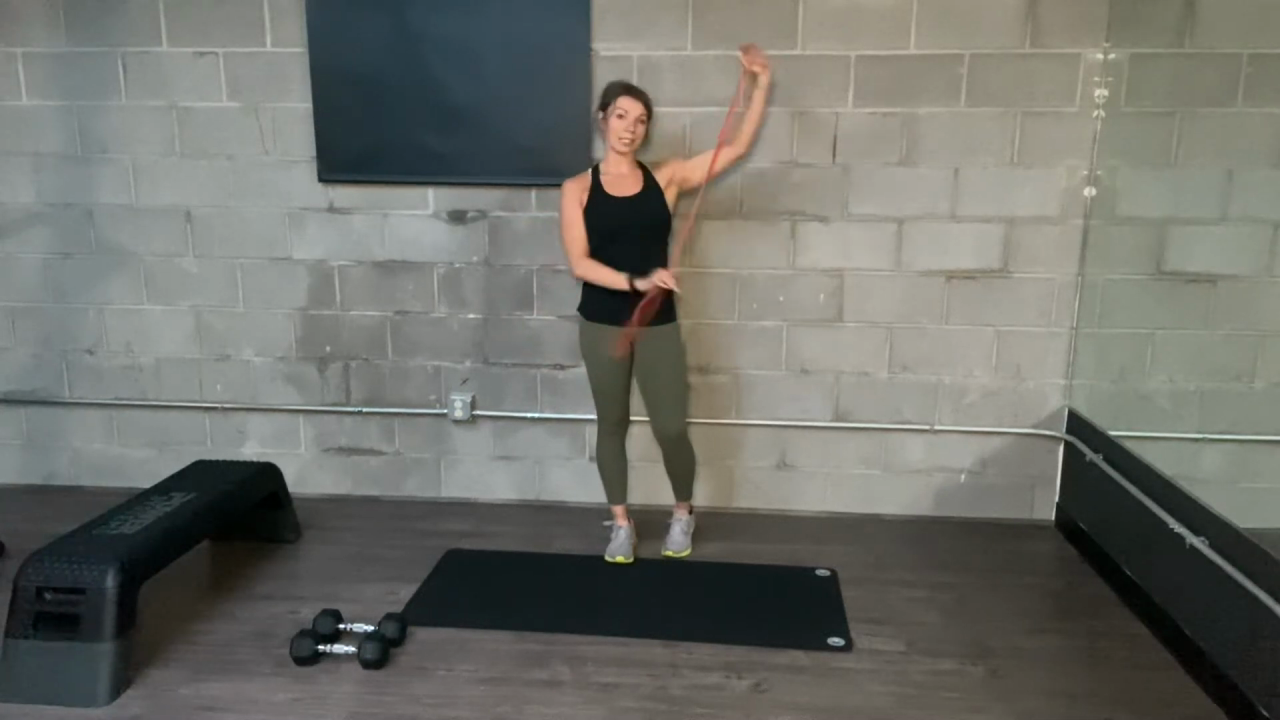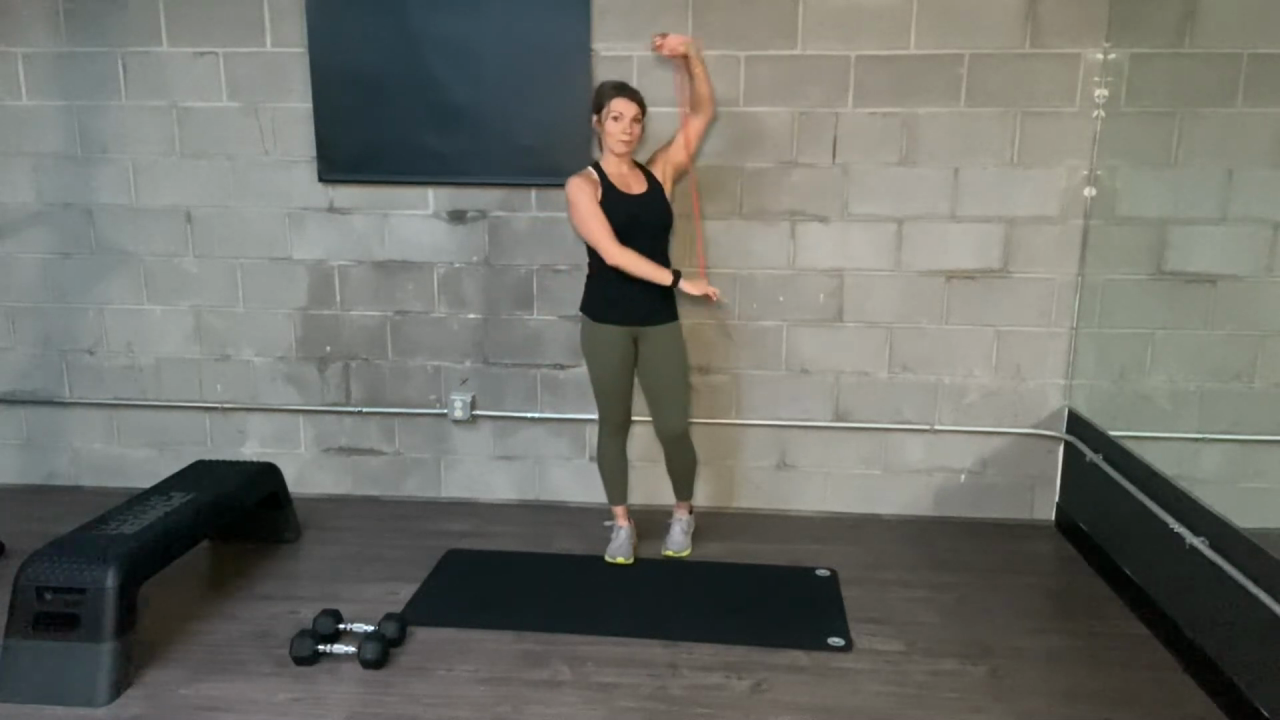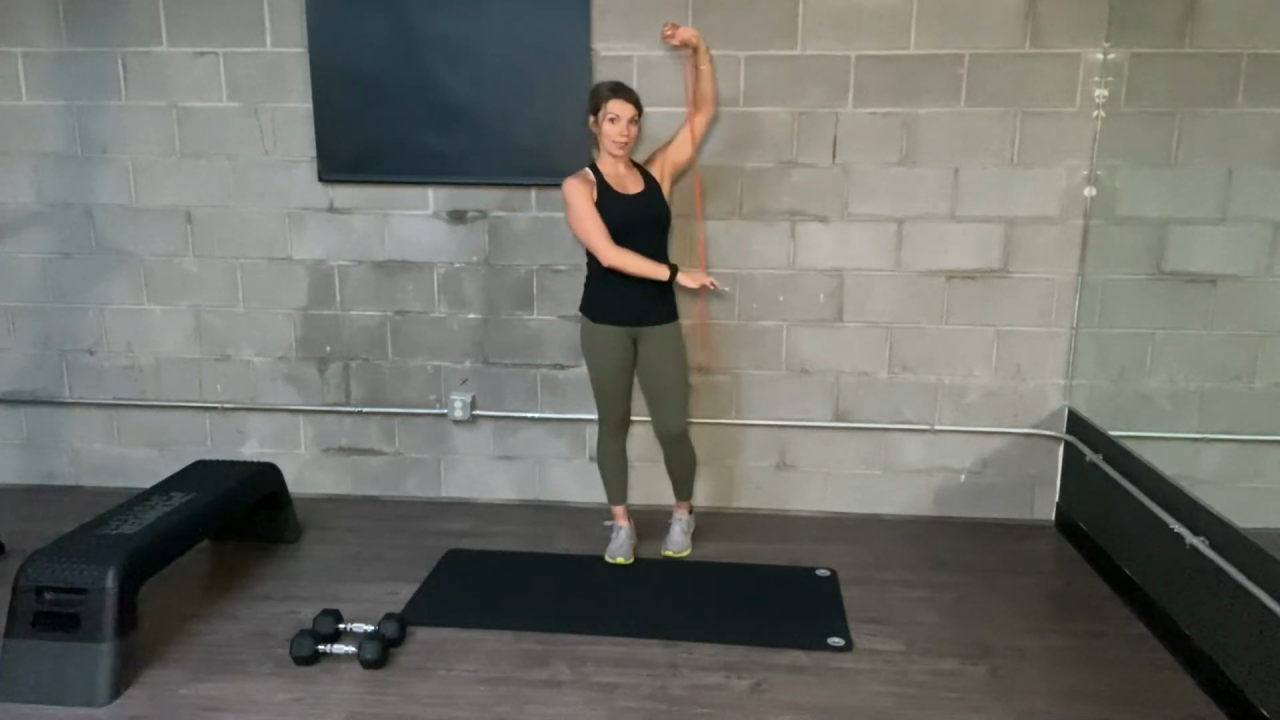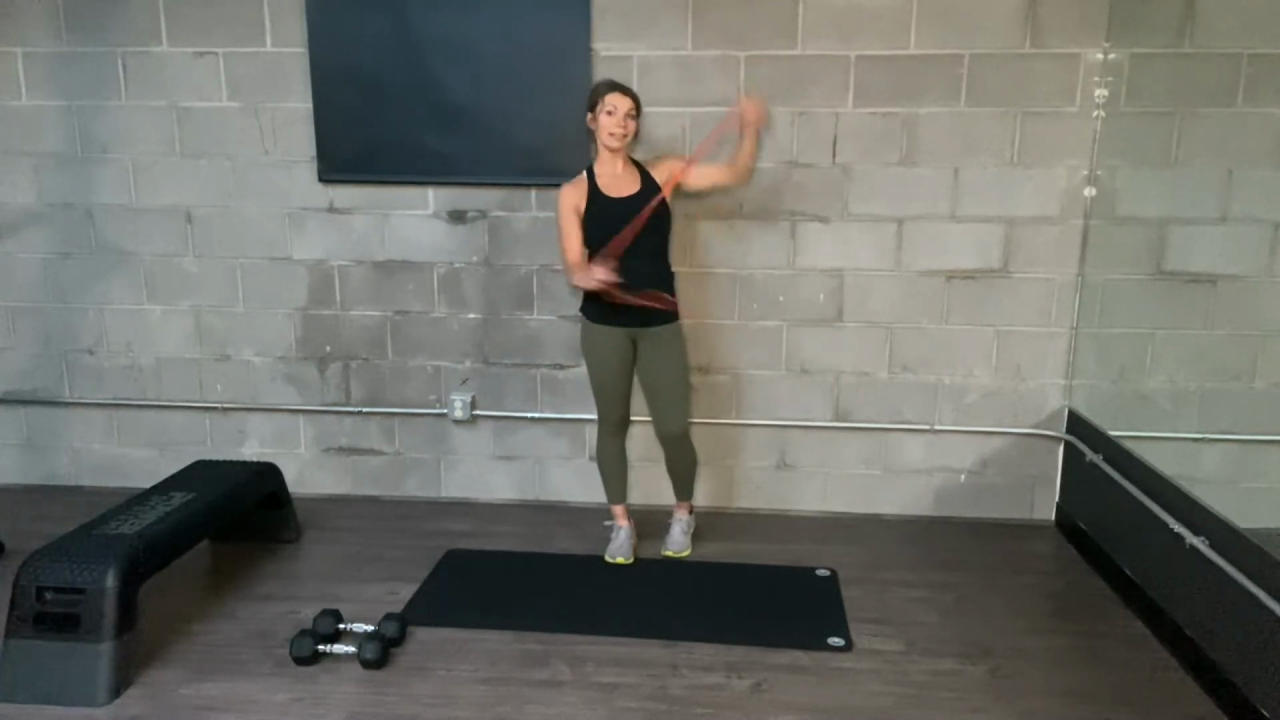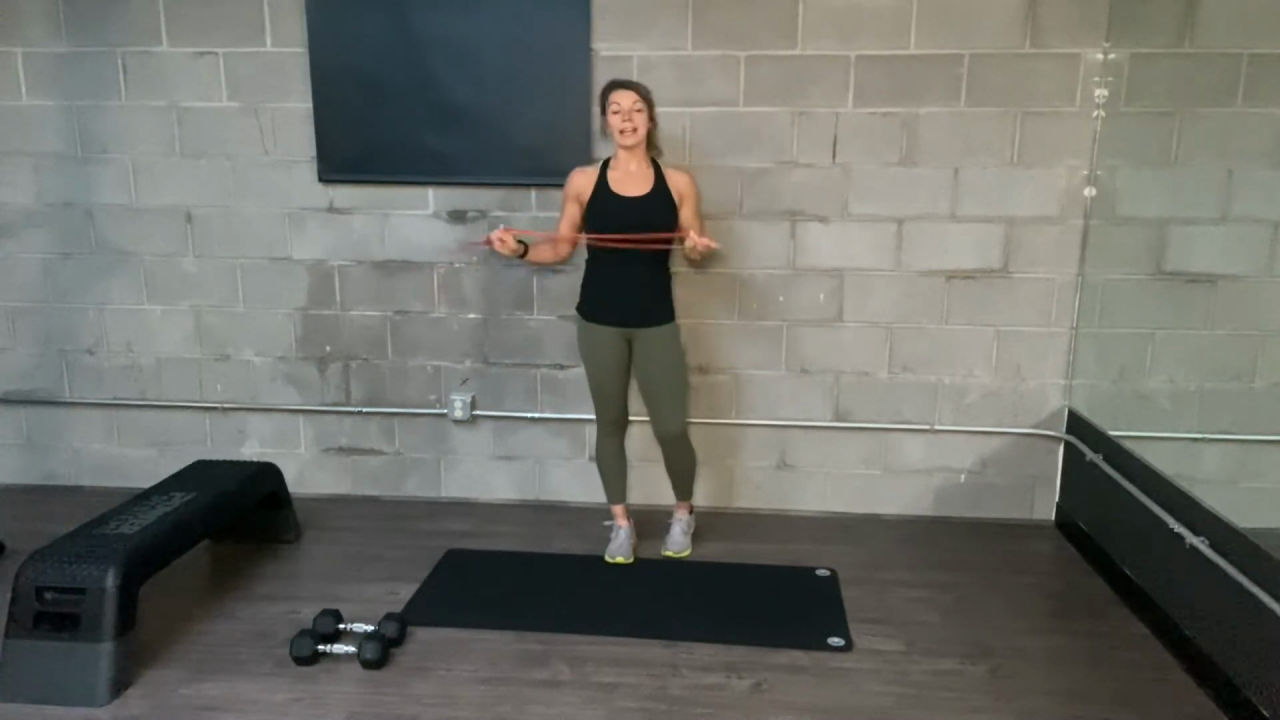
dt=0.4s
person 1, frame 1
left shoulder: (665, 178)
right shoulder: (578, 188)
left elbow: (737, 147)
right elbow: (579, 263)
left wrist: (760, 84)
right wrist: (636, 281)
left hip: (658, 323)
right hip: (603, 322)
left knee: (671, 428)
right knee: (611, 424)
left ankle: (683, 514)
right ankle: (621, 523)
person 1, frame 2
left shoulder: (659, 172)
right shoulder: (583, 185)
left elbow: (702, 112)
right elbow: (613, 254)
left wrist: (690, 56)
right wrist: (679, 280)
left hip: (659, 321)
right hip: (606, 322)
left knee: (674, 427)
right knee: (613, 424)
left ankle: (683, 514)
right ankle: (621, 522)
person 1, frame 3
left shoulder: (657, 172)
right shoulder: (580, 186)
left elbow: (704, 111)
right elbow: (608, 254)
left wrist: (700, 50)
right wrist: (676, 274)
left hip: (659, 321)
right hip: (605, 322)
left knee: (673, 428)
right knee: (613, 425)
left ankle: (683, 513)
right ankle: (621, 523)
person 1, frame 4
left shoulder: (658, 173)
right shoulder: (575, 193)
left elbow: (735, 174)
right elbow: (575, 266)
left wrist: (750, 132)
right wrist: (587, 274)
left hip: (659, 321)
right hip: (603, 322)
left knee: (673, 429)
right knee: (612, 423)
left ankle: (683, 513)
right ankle: (621, 523)
person 1, frame 5
left shoulder: (677, 183)
right shoulder: (583, 181)
left elbow: (692, 244)
right elbow: (561, 248)
left wrist: (696, 247)
right wrist: (519, 249)
left hip: (656, 322)
right hip: (599, 320)
left knee: (671, 428)
right knee: (610, 424)
left ankle: (683, 513)
right ankle: (621, 522)
